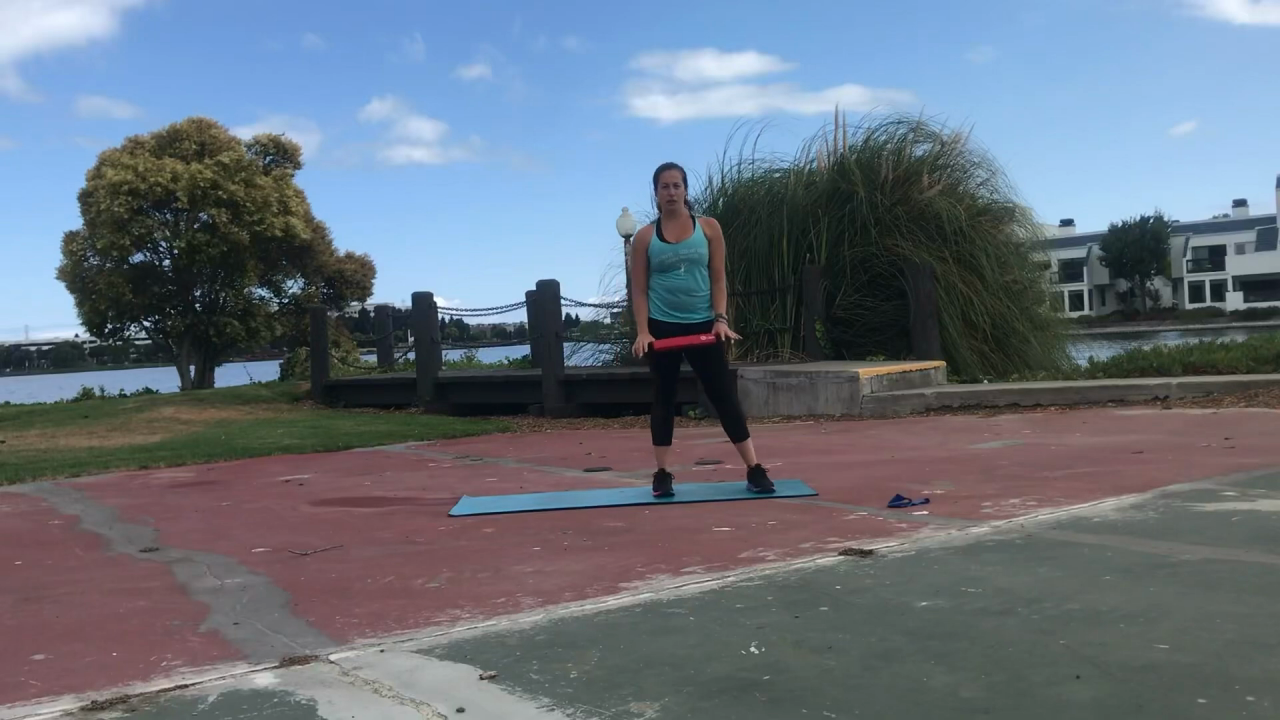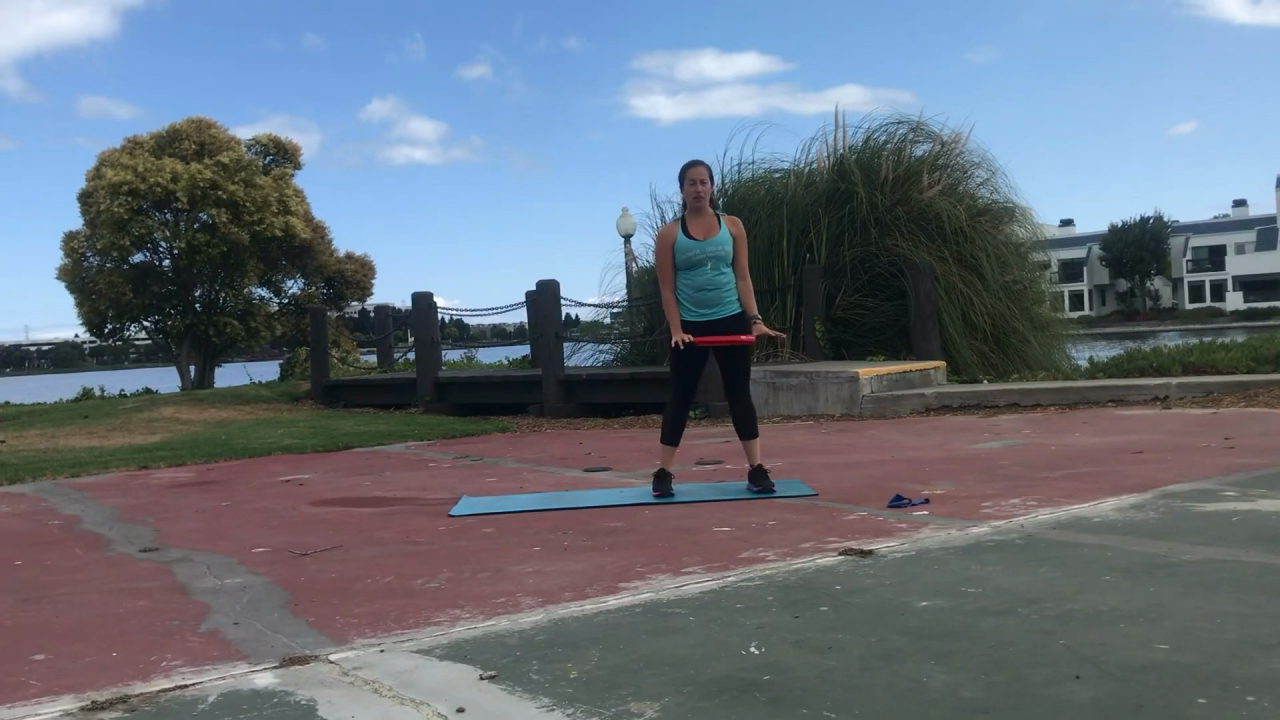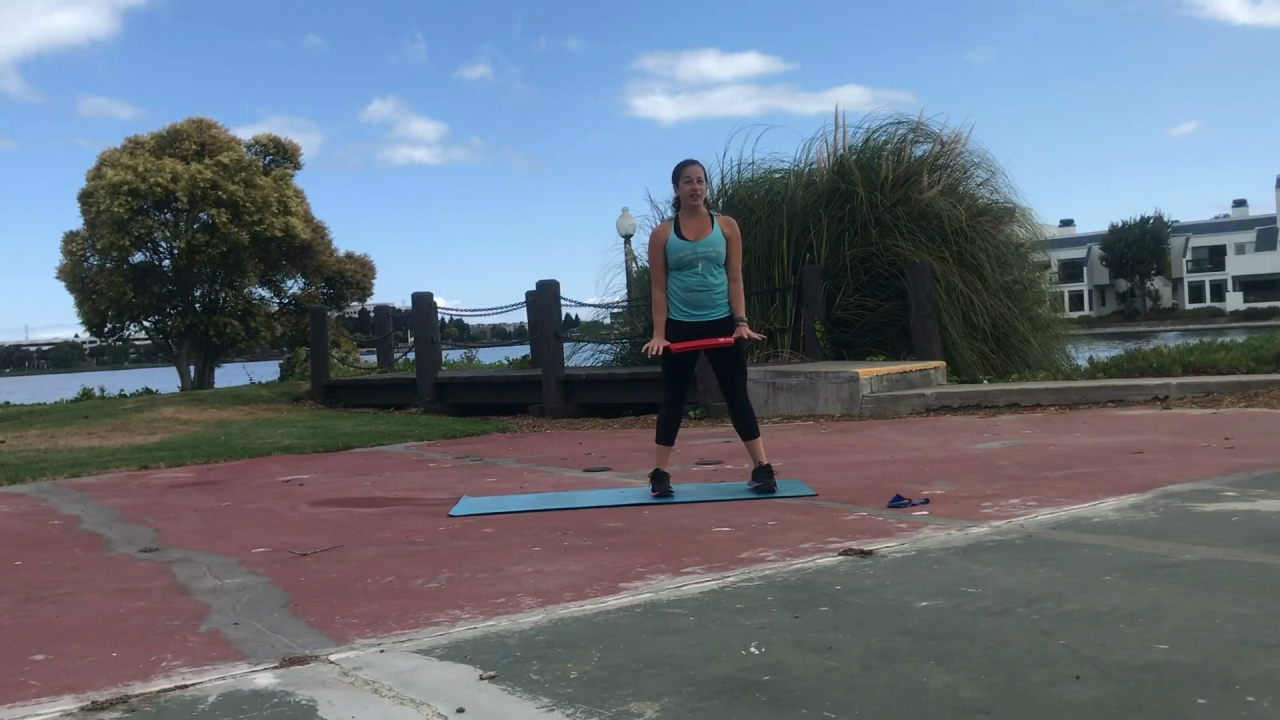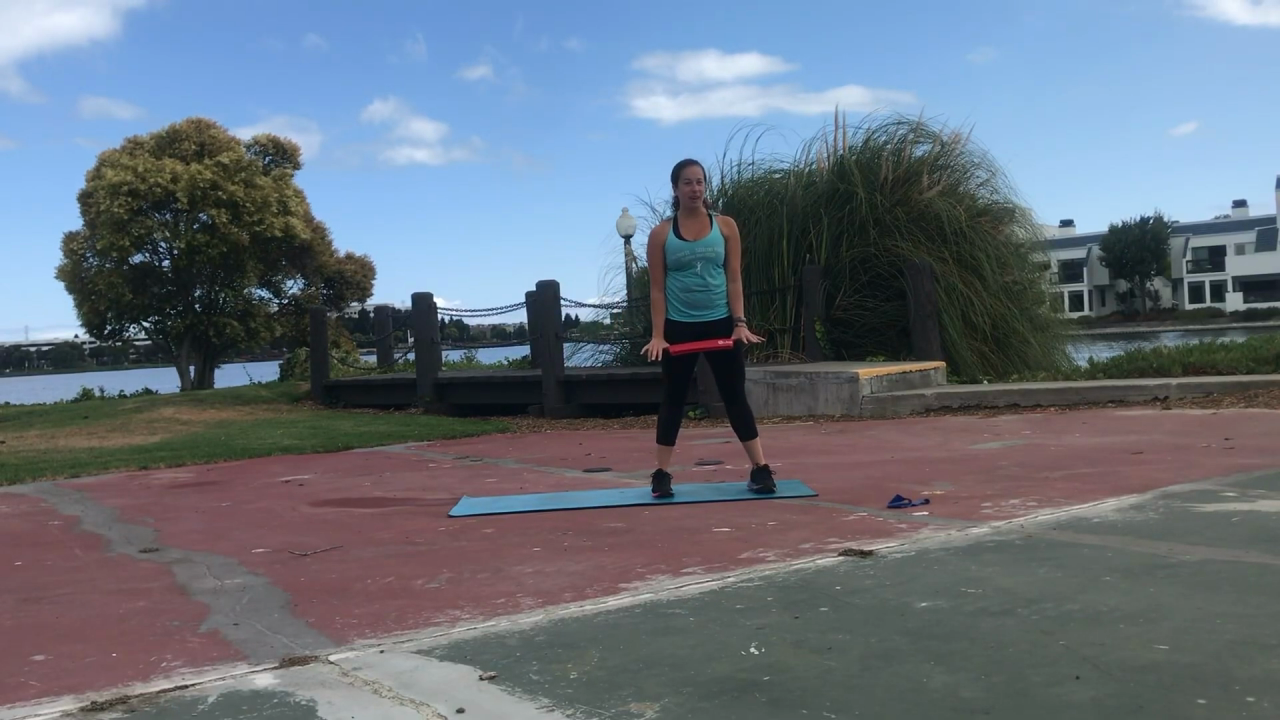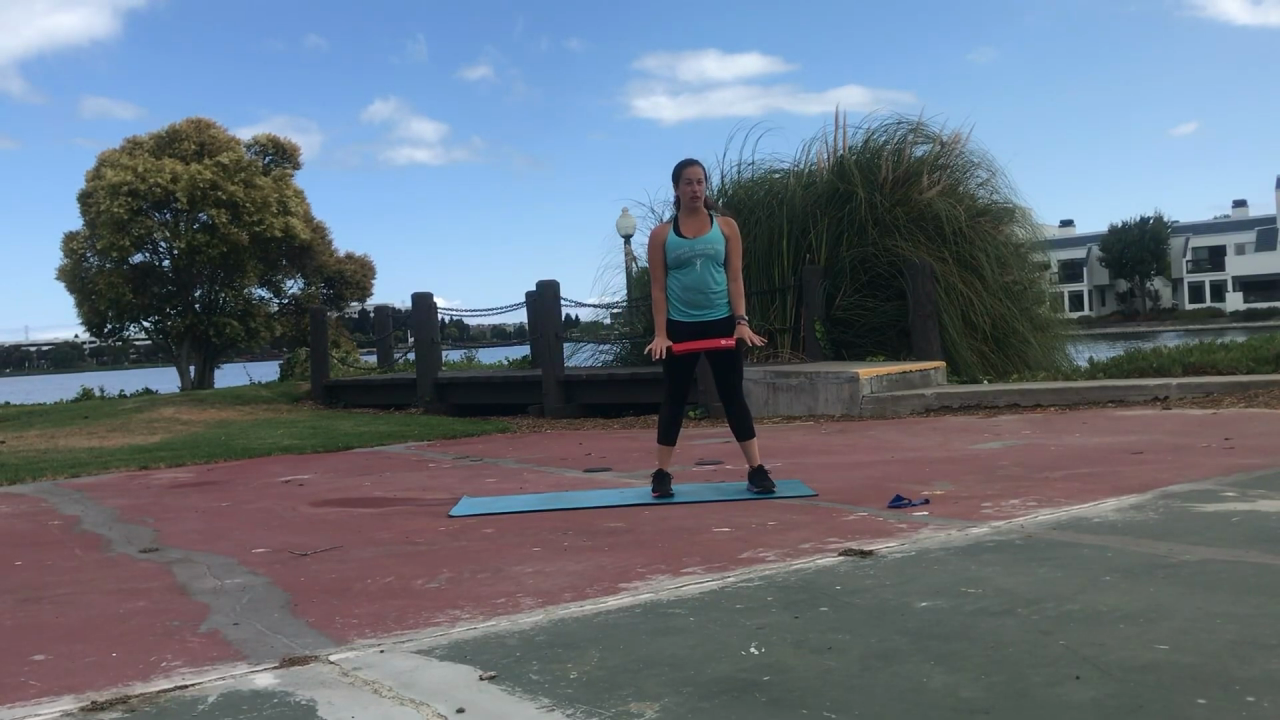
dt=0.7s
person 1, frame 1
left shoulder: (709, 227)
right shoulder: (645, 237)
left elbow: (718, 279)
right elbow: (639, 289)
left wrist: (720, 318)
right wrist: (642, 331)
left hip: (702, 326)
right hip: (663, 327)
left knee: (724, 395)
right knee: (664, 399)
left ankle: (754, 469)
right ankle: (662, 473)
person 1, frame 2
left shoulder: (732, 226)
right shoulder: (669, 234)
left elbow: (743, 277)
right elbow: (667, 289)
left wrist: (755, 319)
right wrist: (676, 329)
left hip: (730, 321)
right hip: (691, 326)
left knee: (739, 394)
right knee: (680, 397)
left ankle: (756, 469)
right ankle: (663, 473)
person 1, frame 3
left shoulder: (727, 226)
right shoulder: (662, 233)
left elbow: (735, 279)
right elbow: (658, 288)
left wrist: (741, 322)
right wrist: (659, 333)
left hip: (721, 323)
right hip: (680, 326)
left knee: (737, 394)
right knee: (673, 398)
left ankle: (762, 468)
right ankle: (660, 473)
person 1, frame 4
left shoulder: (725, 226)
right shoulder: (661, 233)
left elbow: (734, 280)
right elbow: (657, 288)
left wrist: (739, 323)
right wrist: (658, 334)
left hip: (720, 323)
right hip: (679, 326)
left knee: (735, 395)
right knee: (673, 398)
left ankle: (760, 469)
right ankle: (661, 474)
person 1, frame 5
left shoulder: (726, 226)
right shoulder: (662, 234)
left elbow: (735, 278)
right elbow: (658, 288)
left wrist: (741, 321)
right wrist: (660, 333)
left hip: (721, 322)
right hip: (680, 326)
left knee: (733, 395)
right knee: (675, 398)
left ankle: (756, 470)
right ankle: (662, 474)
